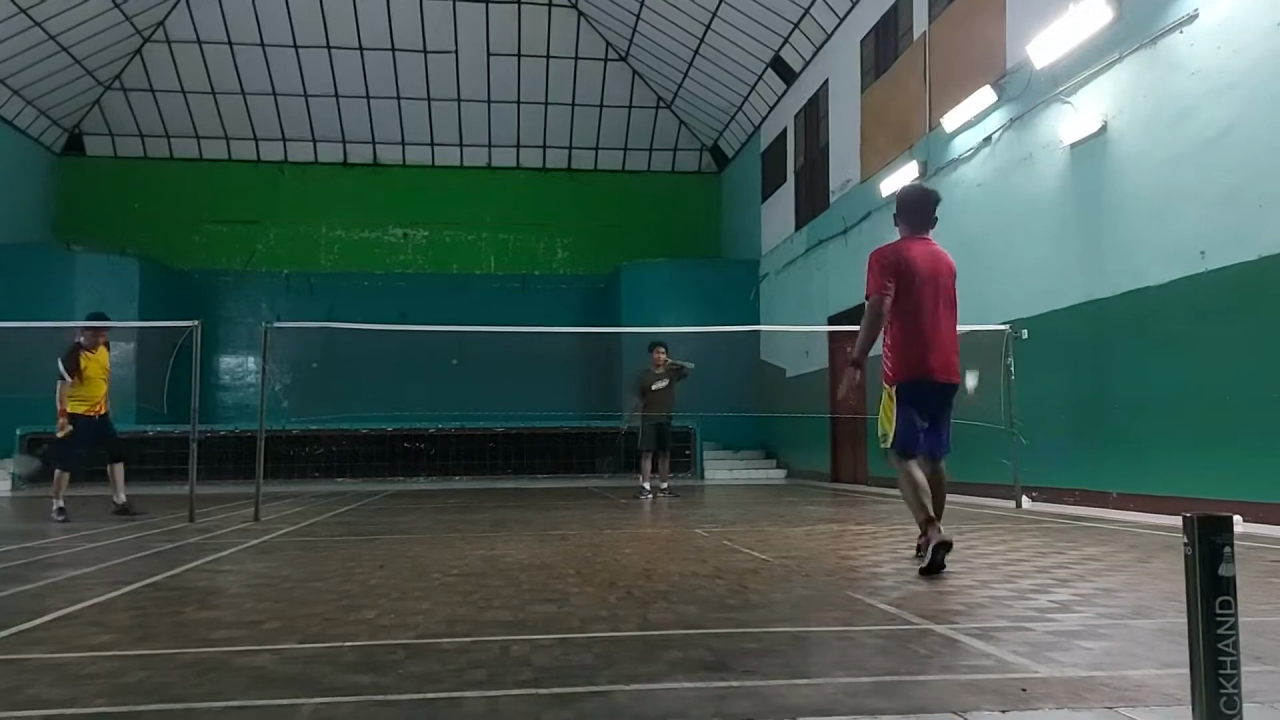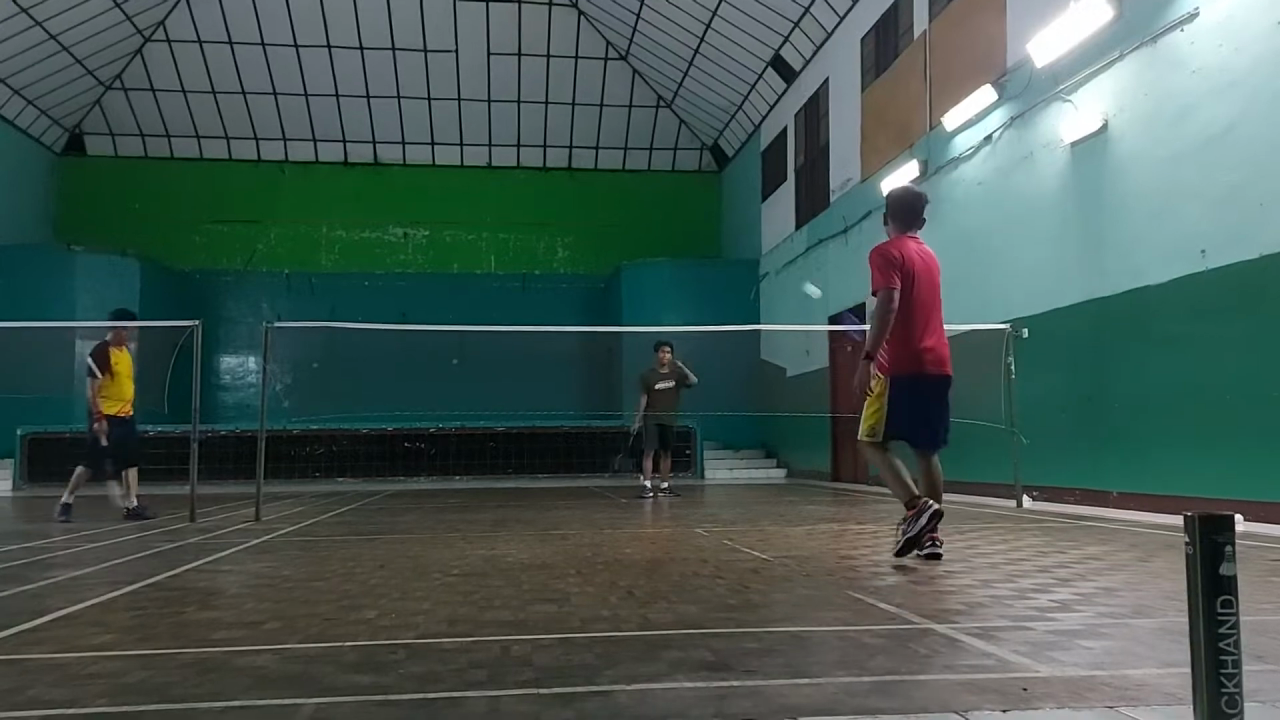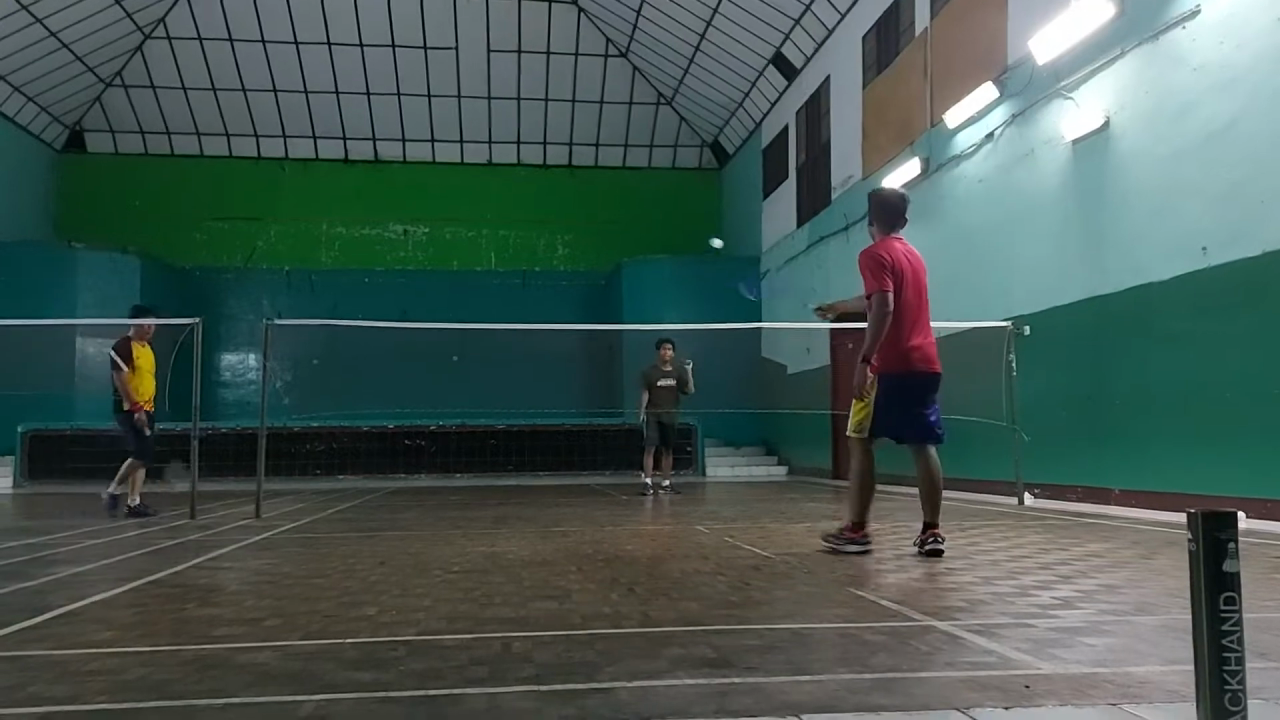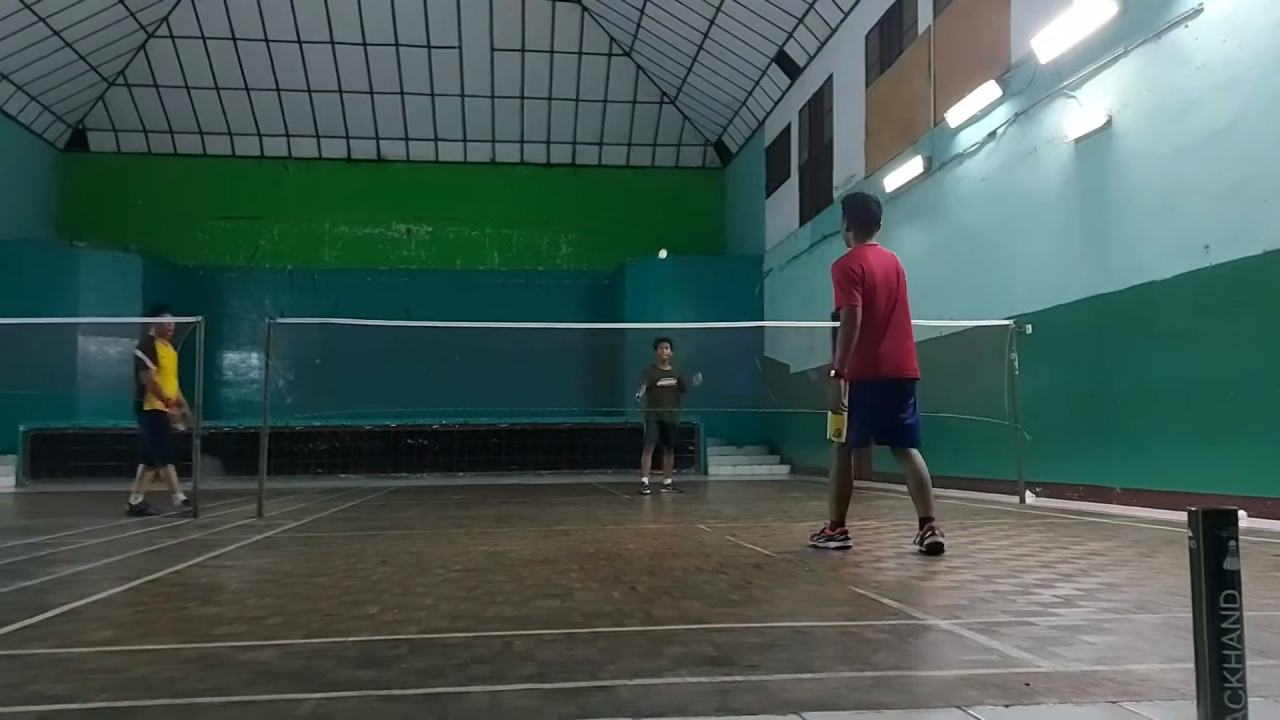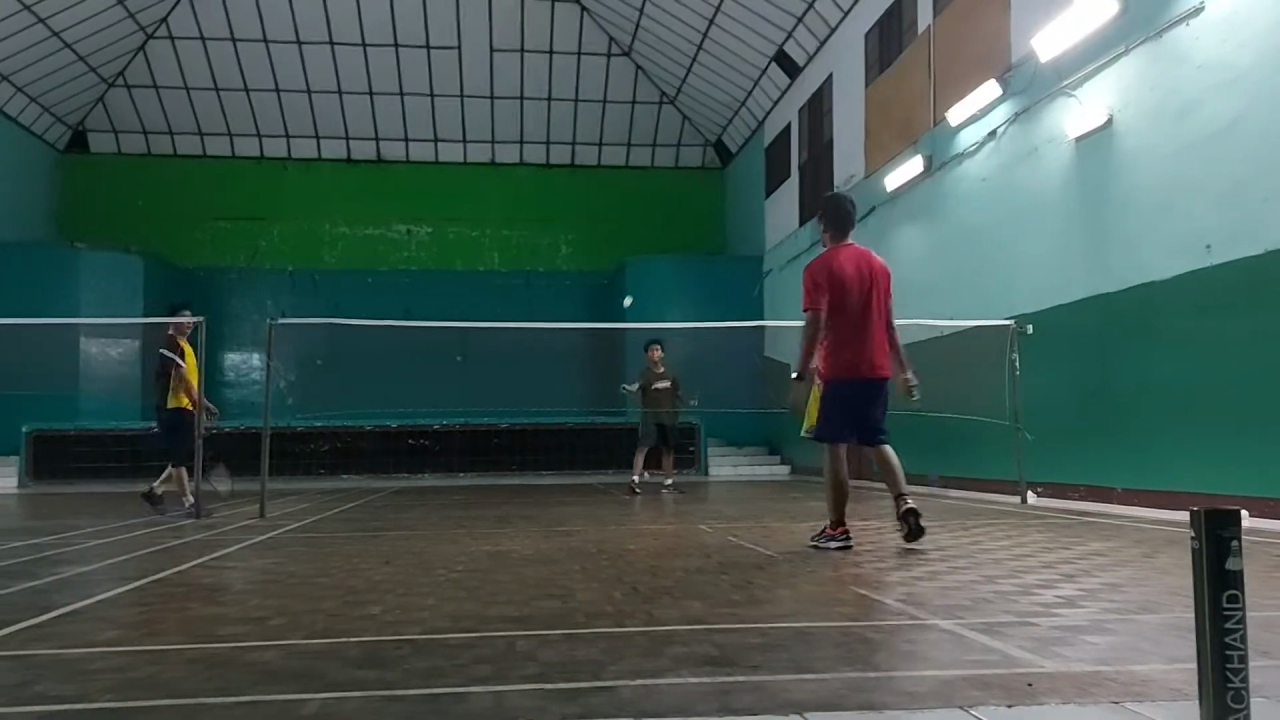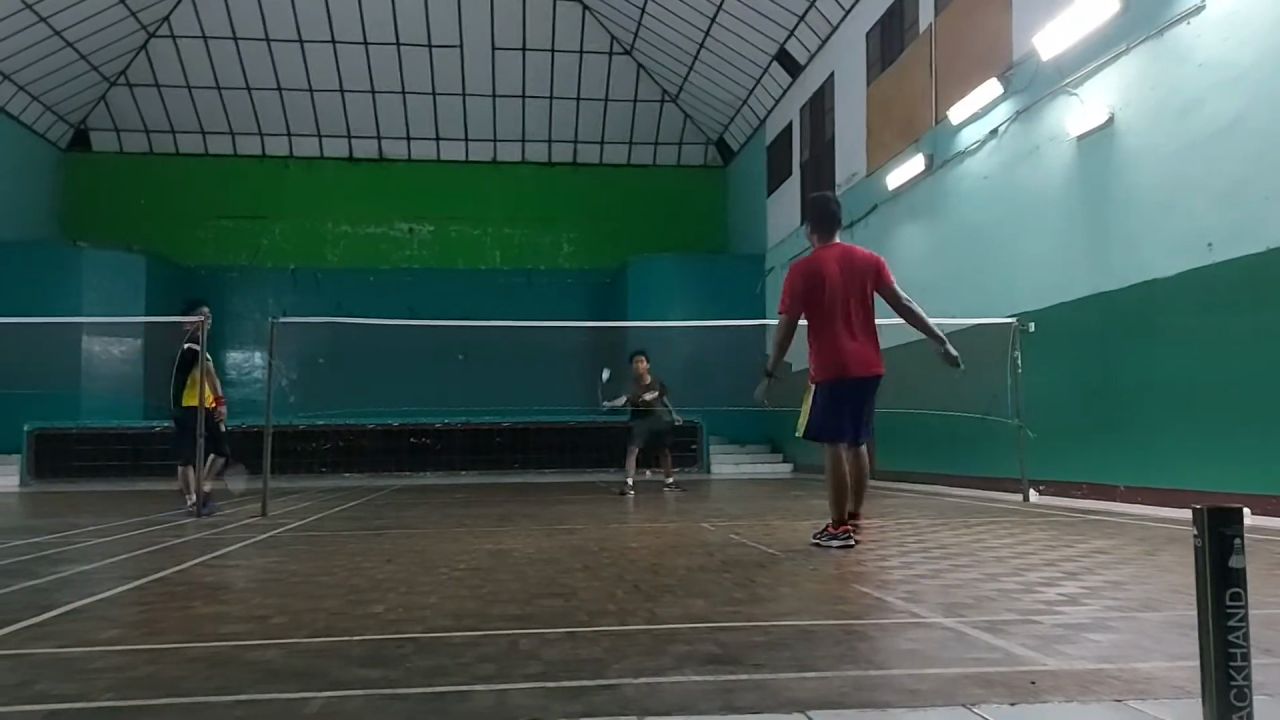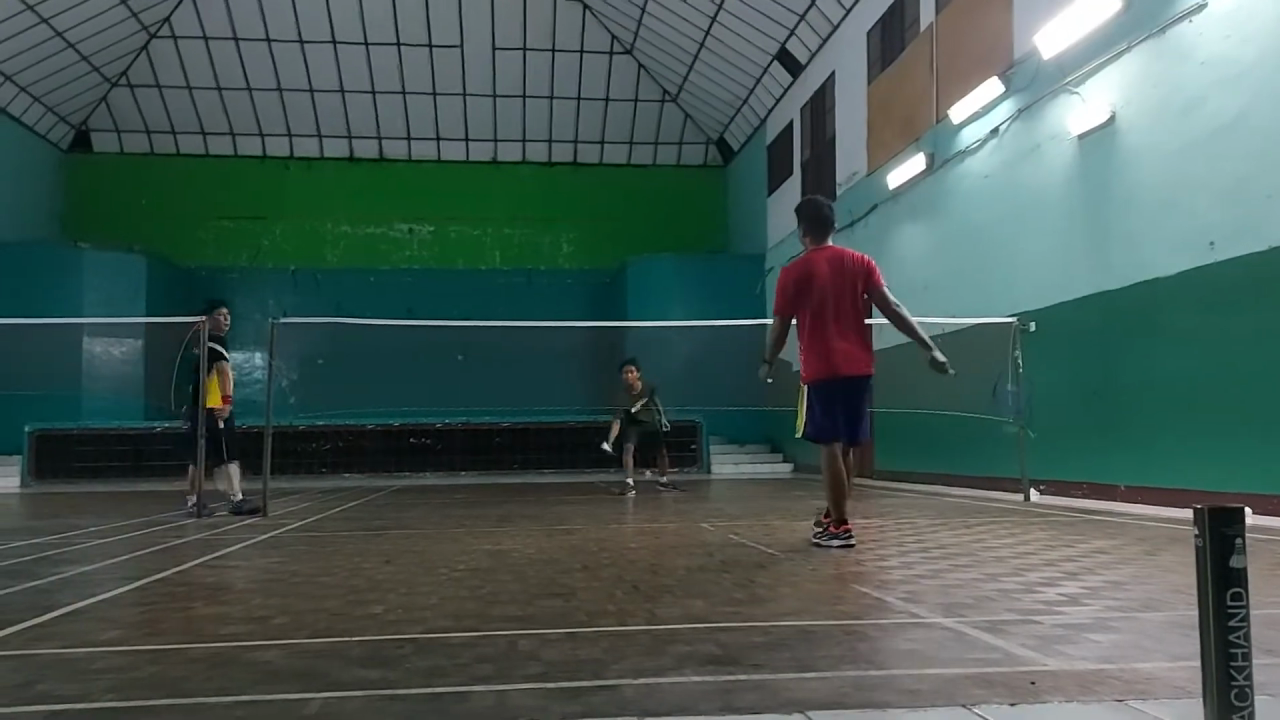
dt=0.2s
person 1, frame 1
left shoulder: (886, 257)
right shoulder: (946, 262)
left elbow: (878, 311)
left wrist: (856, 363)
left hip: (907, 372)
right hip: (945, 372)
left knee: (904, 457)
right knee: (933, 457)
left ankle: (931, 530)
right ankle: (931, 533)
person 1, frame 2
left shoulder: (885, 253)
right shoulder: (928, 256)
left elbow: (888, 305)
left wrist: (867, 357)
left hip: (900, 366)
right hip: (937, 366)
left knee: (873, 442)
right knee: (927, 450)
left ankle: (918, 506)
right ankle: (931, 535)
person 1, frame 3
left shoulder: (874, 254)
right shoulder: (913, 255)
left elbow: (883, 309)
left wrist: (864, 361)
right wrist: (839, 307)
left hip: (892, 366)
right hip: (926, 364)
left knee: (860, 441)
right knee: (923, 446)
left ankle: (855, 530)
right ankle: (931, 531)
person 1, frame 4
left shoulder: (847, 264)
right shoulder: (893, 261)
left elbow: (852, 322)
left wrist: (838, 373)
left hip: (865, 373)
right hip: (903, 370)
left knee: (847, 448)
right knee: (907, 449)
left ankle: (836, 528)
right ankle: (929, 526)
person 1, frame 5
left shoulder: (819, 268)
right shoulder: (877, 263)
left elbow: (815, 325)
right elbow: (888, 323)
left wrist: (800, 375)
right wrist: (904, 368)
left hip: (839, 372)
right hip: (877, 369)
left knee: (835, 447)
right knee: (876, 441)
left ankle: (837, 528)
right ankle: (904, 502)
person 1, frame 6
left shoulder: (801, 270)
right shoulder: (868, 260)
left elbow: (786, 328)
right elbow: (904, 306)
left wrist: (769, 373)
right wrist: (941, 342)
left hip: (830, 370)
right hip: (869, 367)
left knee: (835, 445)
right knee: (858, 441)
left ankle: (840, 527)
right ankle: (855, 516)
person 1, frame 7
left shoulder: (793, 272)
right shoulder: (859, 263)
left elbow: (780, 327)
right elbow: (892, 311)
left wrist: (767, 363)
right wrist: (930, 348)
left hip: (821, 371)
right hip: (858, 368)
left knee: (831, 446)
right knee: (847, 445)
left ankle: (839, 527)
right ankle: (833, 514)
person 2, frame 1
left shoulder: (104, 348)
right shoulder: (72, 356)
right elbow: (63, 388)
left wrist: (105, 404)
right wrist: (62, 416)
left hip: (100, 413)
right hip: (77, 415)
left knee: (116, 455)
right knee: (66, 461)
left ankle: (120, 502)
right ankle: (58, 505)
person 2, frame 2
left shoulder: (125, 350)
right shoulder: (99, 353)
right elbow: (94, 388)
right wrist: (99, 418)
left hip: (126, 415)
right hip: (105, 416)
left knee: (131, 460)
right knee: (92, 462)
left ankle: (131, 505)
right ankle: (66, 502)
person 2, frame 3
left shoulder: (148, 348)
right shoulder: (122, 348)
right elbow: (120, 382)
right wrist: (136, 408)
left hip: (147, 410)
right hip: (130, 410)
left knee: (144, 456)
right knee: (141, 454)
left ankle: (134, 503)
right ankle: (113, 491)
person 2, frame 4
left shoulder: (170, 347)
right shoulder: (146, 347)
right elbow: (150, 381)
left wrist: (183, 406)
right wrist: (170, 405)
left hip: (166, 410)
right hip: (152, 409)
left knee: (151, 458)
right knee: (163, 456)
left ankle: (135, 502)
right ankle: (180, 500)
person 2, frame 5
left shoulder: (185, 345)
right shoulder: (170, 346)
right elbow: (182, 379)
left wrist: (204, 402)
right wrist: (198, 404)
left hip: (185, 408)
right hip: (173, 408)
left knee: (184, 457)
right knee: (180, 457)
left ankle: (154, 491)
right ankle: (189, 502)
person 2, frame 6
left shoulder: (196, 340)
right shoulder: (194, 341)
right elbow: (209, 372)
right wrist: (221, 401)
left hip: (204, 406)
right hip: (189, 407)
left knee: (221, 450)
right knee: (188, 456)
left ankle: (203, 489)
right ankle: (192, 501)
person 2, frame 7
left shoulder: (213, 341)
right shoulder: (217, 341)
right elbow: (223, 372)
right wrist: (227, 401)
left hip: (218, 409)
right hip: (208, 409)
left knee: (230, 456)
right knee: (199, 458)
left ankle: (236, 500)
right ankle: (192, 502)
